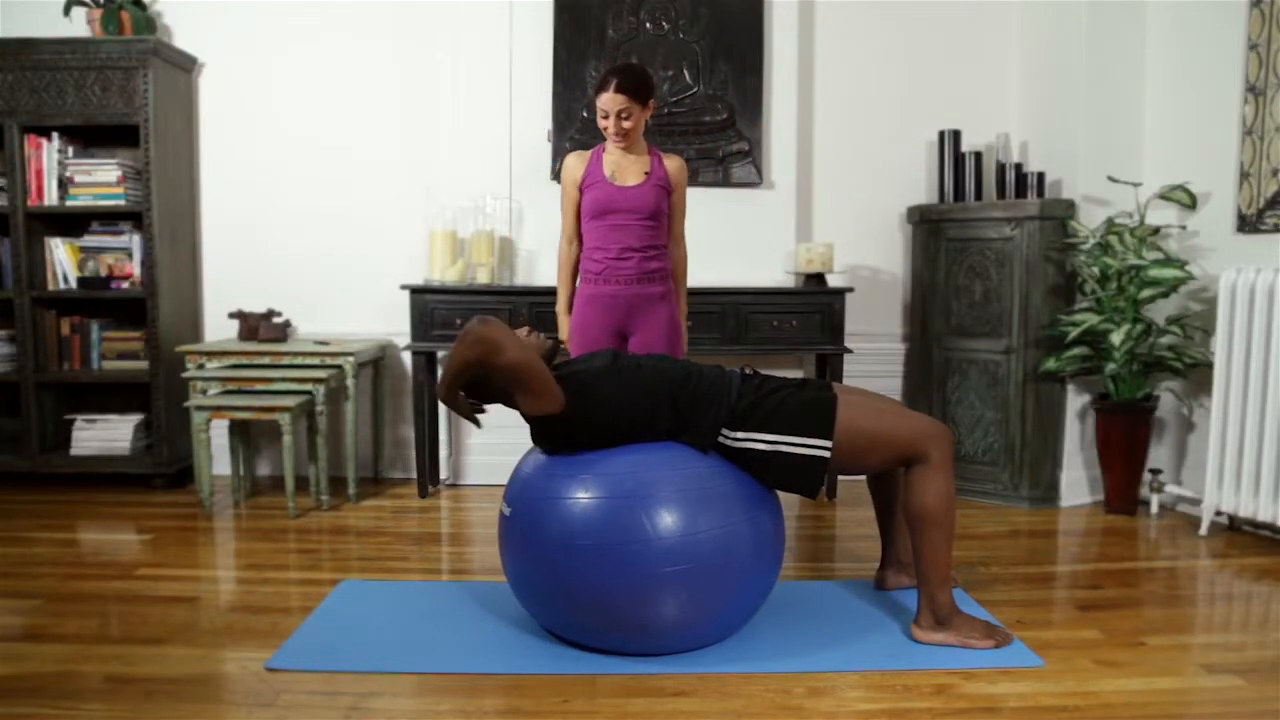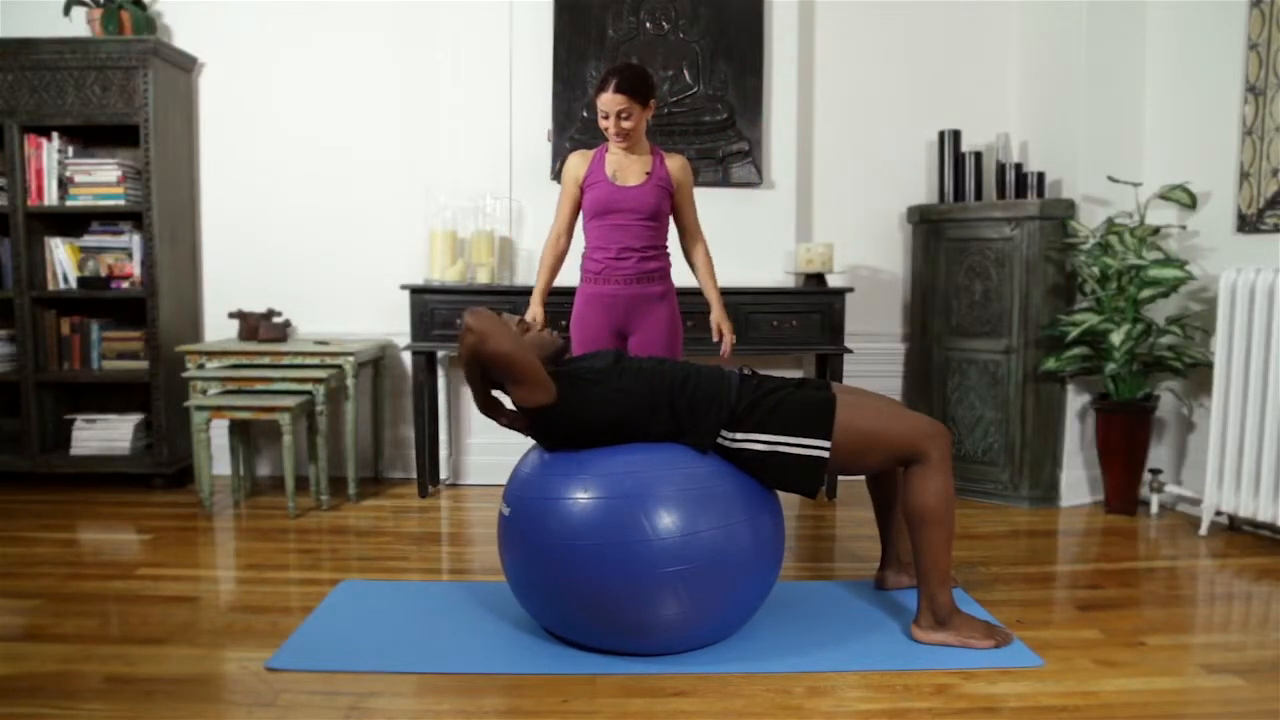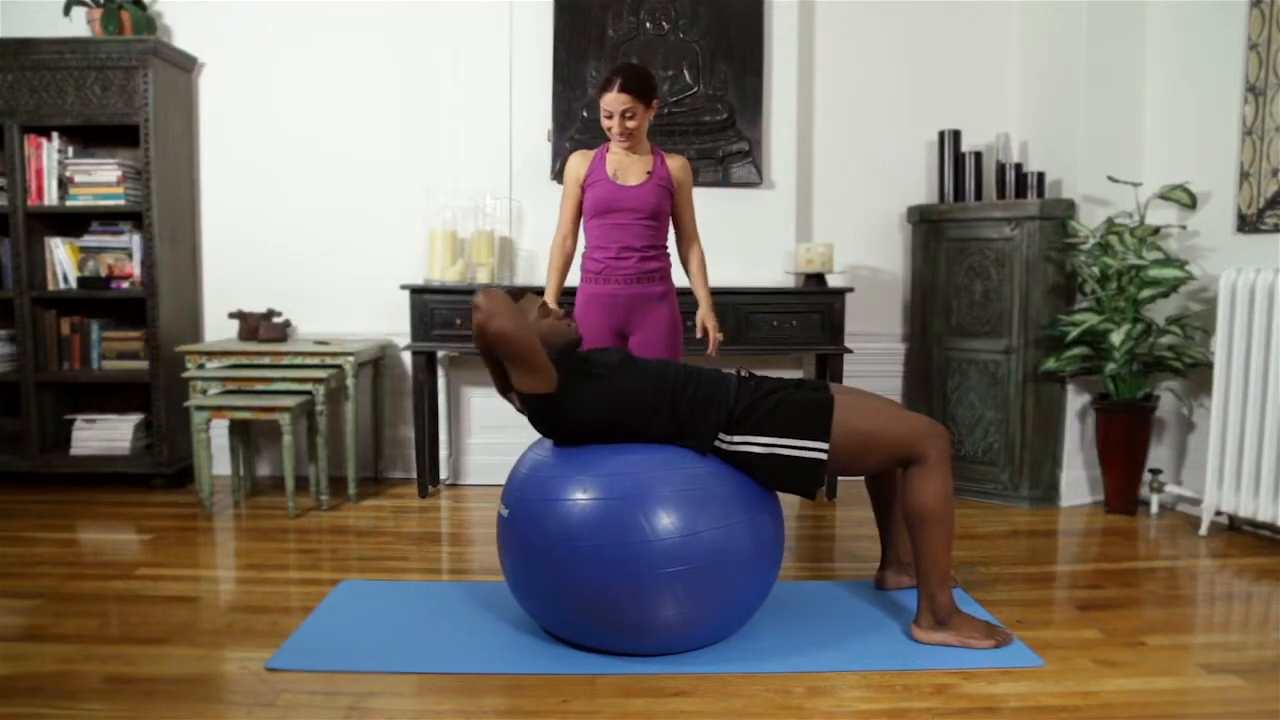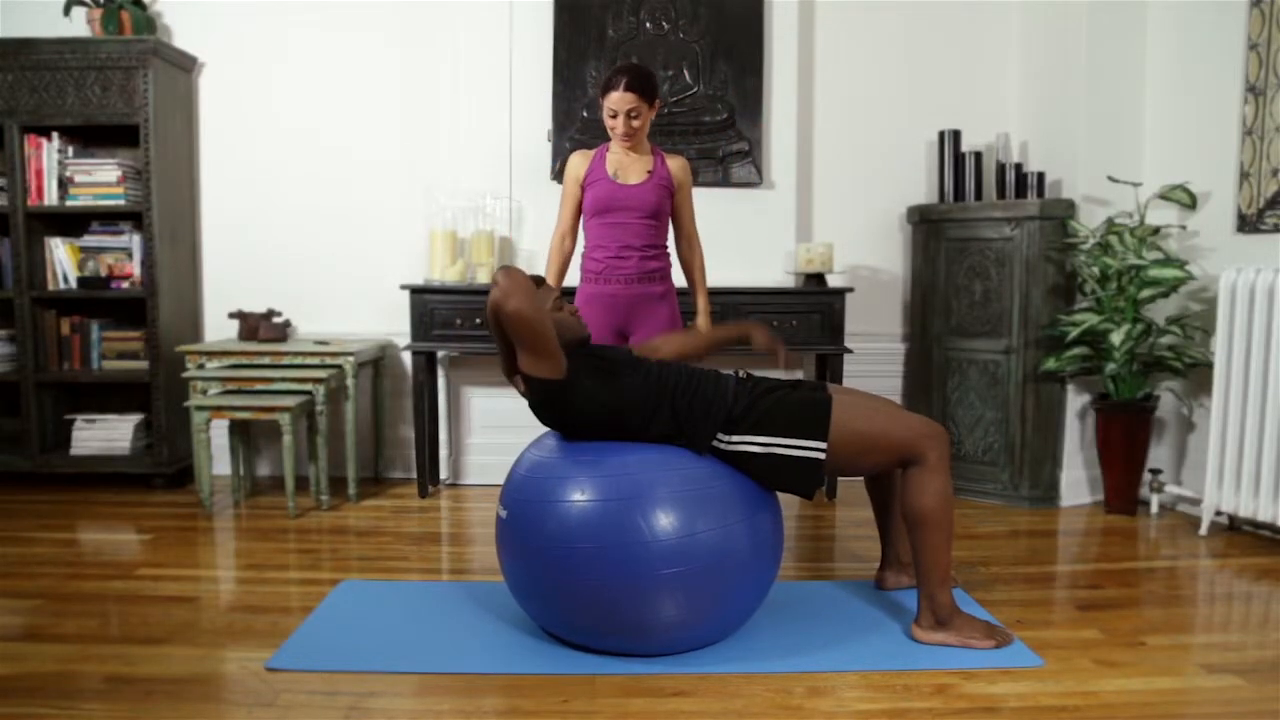
dt=0.3s
person 1, frame 1
left shoulder: (556, 386)
right shoulder: (552, 413)
right elbow: (484, 336)
right wrist: (450, 386)
left hip: (739, 394)
right hip: (740, 419)
left knee: (898, 422)
right knee: (930, 439)
left ankle: (898, 563)
right ankle: (939, 616)
person 1, frame 2
left shoulder: (563, 380)
right shoulder: (554, 410)
right elbow: (479, 326)
right wrist: (482, 394)
left hip: (739, 394)
right hip: (741, 420)
left knee: (895, 424)
right knee: (929, 441)
left ankle: (897, 564)
right ankle: (938, 615)
person 1, frame 3
left shoulder: (565, 373)
right shoulder: (554, 398)
right elbow: (491, 310)
right wrist: (501, 380)
left hip: (738, 397)
right hip: (739, 424)
left knee: (895, 422)
right knee: (927, 441)
left ankle: (897, 562)
right ankle: (938, 615)
person 1, frame 4
left shoulder: (572, 365)
right shoulder: (557, 389)
left elbow: (657, 353)
right elbow: (509, 292)
left wrist: (736, 331)
right wrist: (511, 363)
left hip: (736, 398)
right hip: (737, 423)
left knee: (893, 424)
right knee: (926, 442)
left ankle: (898, 562)
right ankle: (938, 616)
person 2, frame 1
left shoulder: (671, 167)
right shoulder: (578, 165)
left elbow: (675, 243)
right elbow: (570, 242)
left wrist: (681, 312)
right wrist: (562, 311)
left hip: (655, 303)
right hip: (595, 303)
person 2, frame 2
left shoulder: (674, 167)
right shoulder: (580, 164)
left elbow: (693, 240)
right elbow: (560, 236)
left wrist: (716, 305)
right wrist: (537, 300)
left hip: (654, 302)
right hip: (595, 302)
person 2, frame 3
left shoulder: (674, 168)
right shoulder: (582, 164)
left elbow: (688, 241)
right elbow: (565, 237)
left wrist: (705, 304)
right wrist: (549, 303)
left hip: (655, 303)
right hip: (596, 302)
person 2, frame 4
left shoulder: (674, 168)
right shoulder: (582, 163)
left elbow: (687, 242)
right elbow: (564, 238)
left wrist: (702, 309)
left hip: (654, 302)
right hip: (595, 301)
